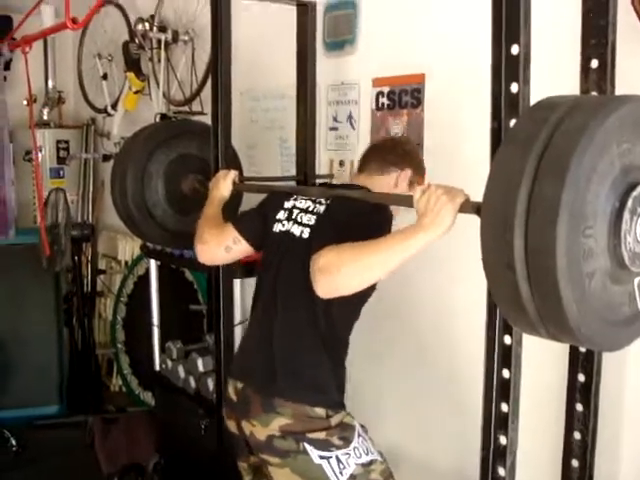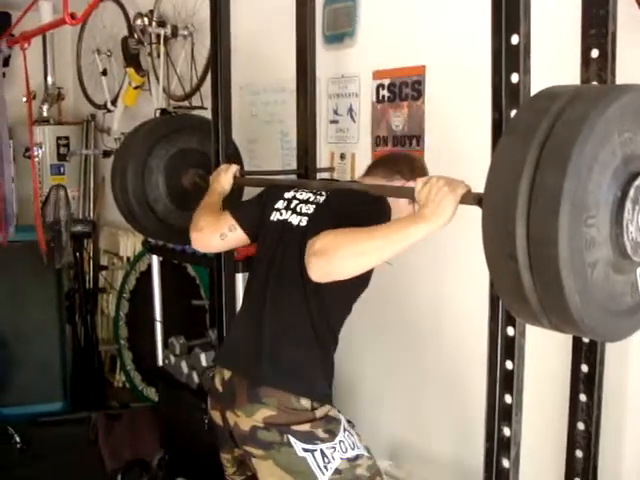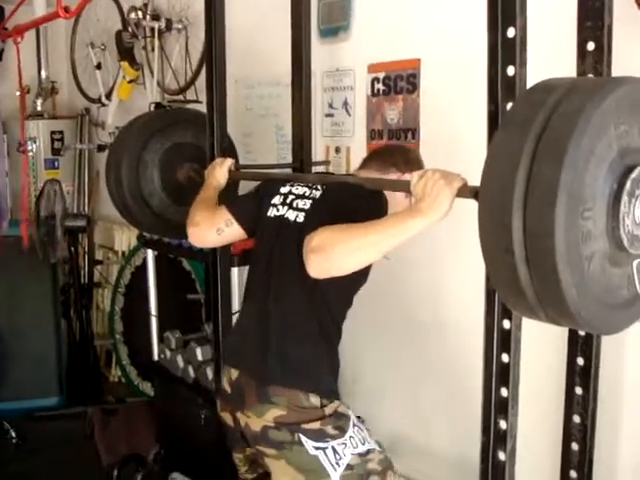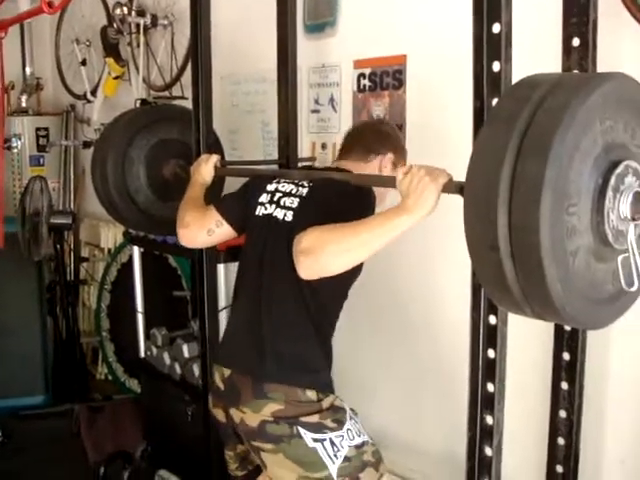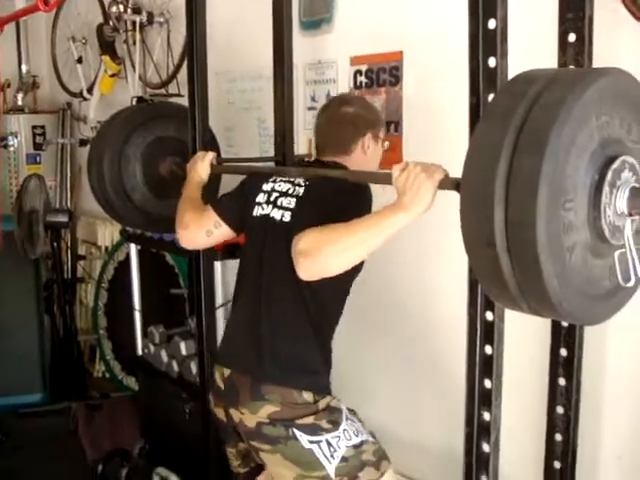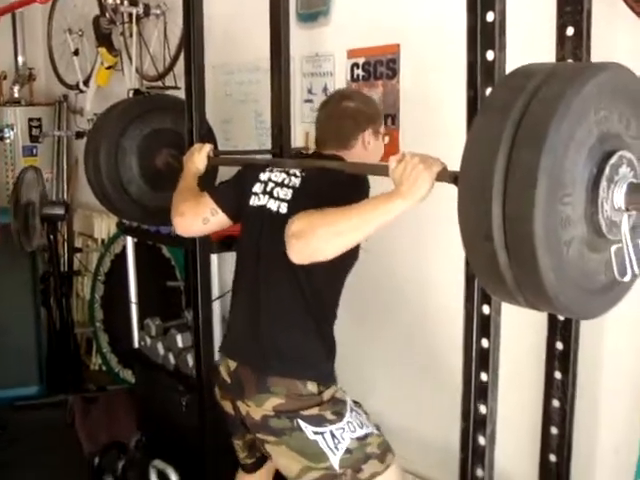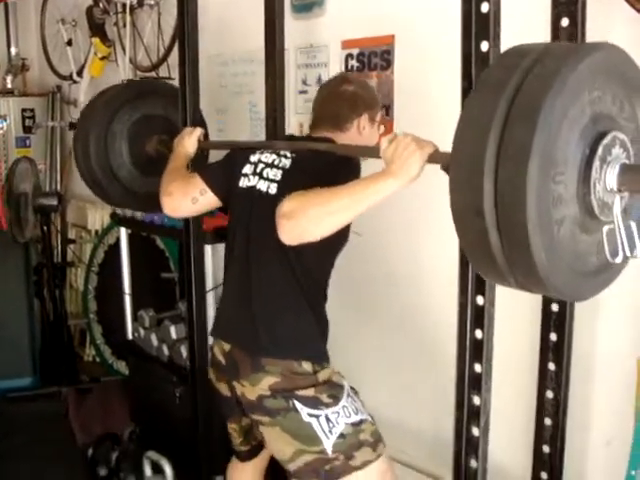
dt=0.2s
person 1, frame 1
left shoulder: (291, 200)
right shoulder: (369, 212)
left elbow: (210, 247)
right elbow: (329, 275)
left wrist: (216, 195)
right wrist: (425, 228)
left hip: (243, 393)
right hip: (300, 411)
person 1, frame 2
left shoulder: (289, 194)
right shoulder: (369, 207)
left elbow: (204, 235)
right elbow: (324, 259)
left wrist: (217, 189)
right wrist: (425, 220)
left hip: (229, 383)
right hip: (286, 404)
person 1, frame 3
left shoulder: (284, 188)
right shoulder: (367, 201)
left elbow: (201, 230)
right elbow: (322, 256)
left wrist: (213, 183)
right wrist: (421, 213)
left hip: (237, 381)
right hip: (291, 400)
person 1, frame 4
left shoulder: (272, 184)
right shoulder: (353, 195)
left elbow: (191, 231)
right elbow: (312, 256)
left wrist: (199, 181)
right wrist: (409, 210)
left hip: (229, 379)
right hip: (285, 394)
person 1, frame 5
left shoulder: (267, 182)
right shoulder: (348, 191)
left elbow: (191, 232)
right elbow: (311, 258)
left wrist: (195, 178)
right wrist: (407, 206)
left hip: (230, 378)
right hip: (283, 396)
person 1, frame 6
left shoulder: (264, 173)
right shoulder: (345, 183)
left elbow: (187, 218)
right elbow: (303, 242)
left wrist: (191, 170)
right wrist: (402, 196)
left hip: (234, 370)
right hip: (288, 387)
person 1, frame 7
left shoulder: (254, 156)
right shoulder: (335, 165)
left elbow: (175, 199)
right elbow: (294, 221)
left wrist: (182, 152)
right wrist: (392, 176)
left hip: (228, 351)
right hip: (282, 366)
